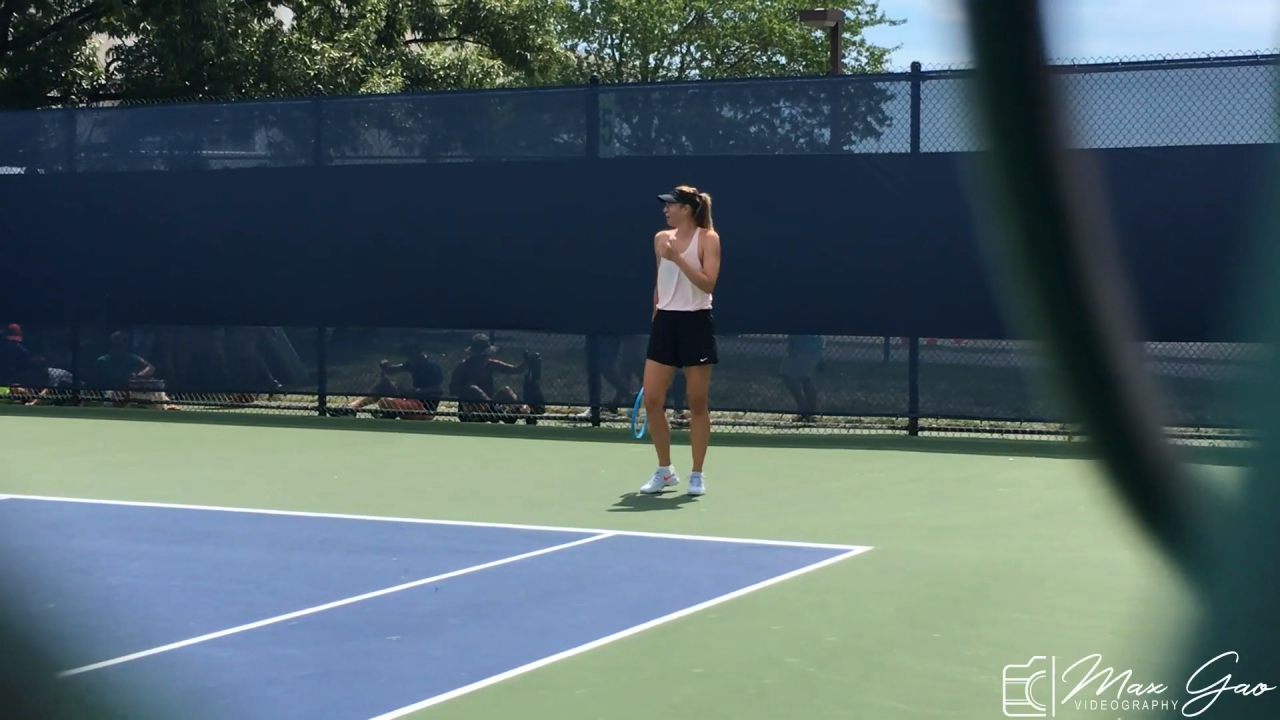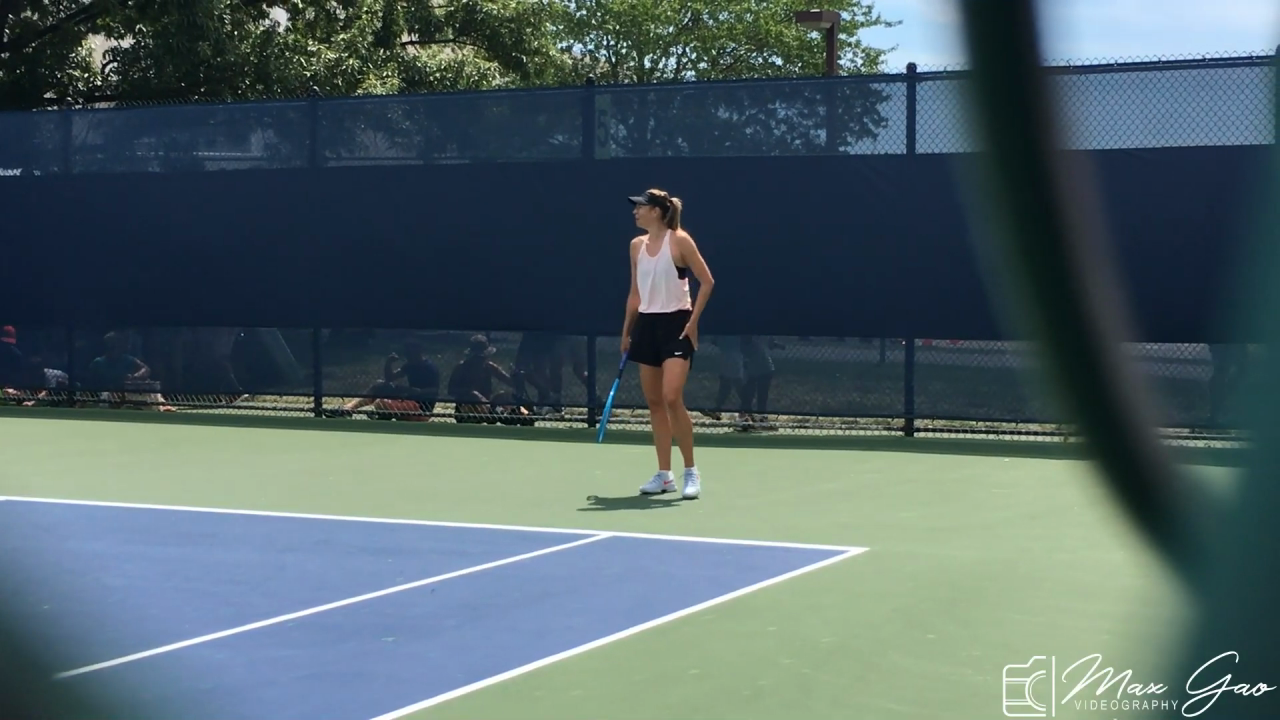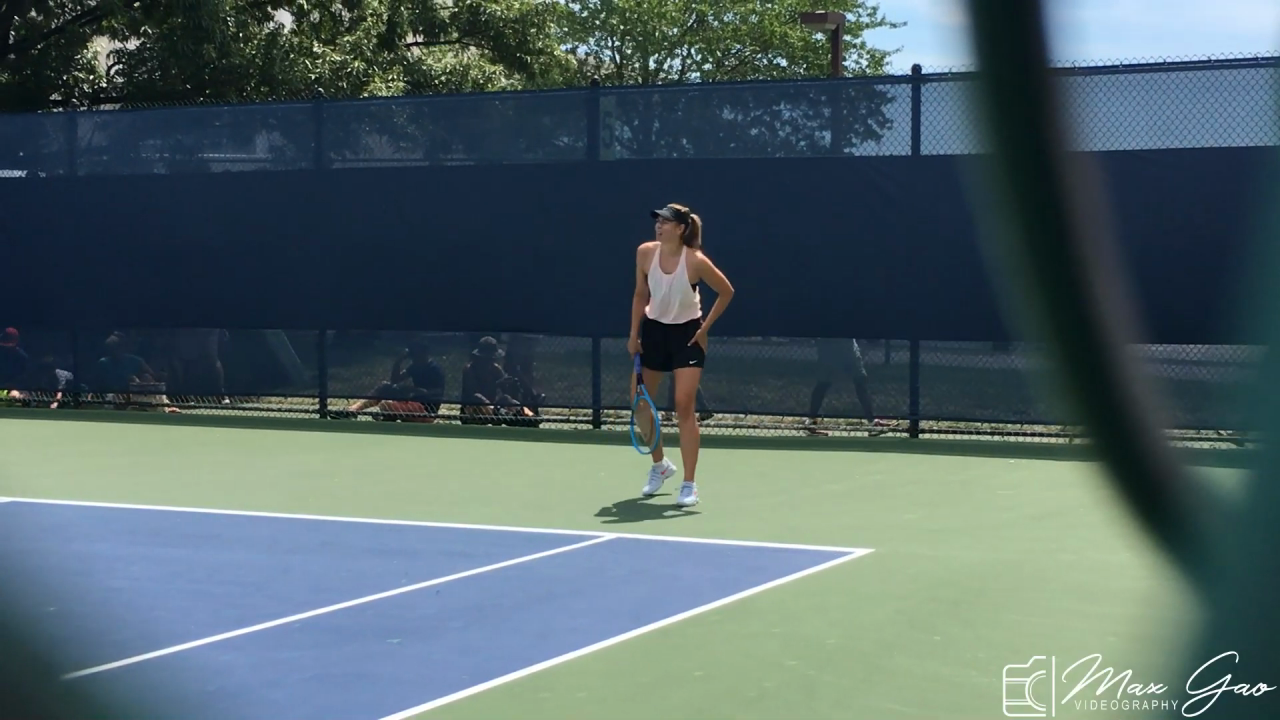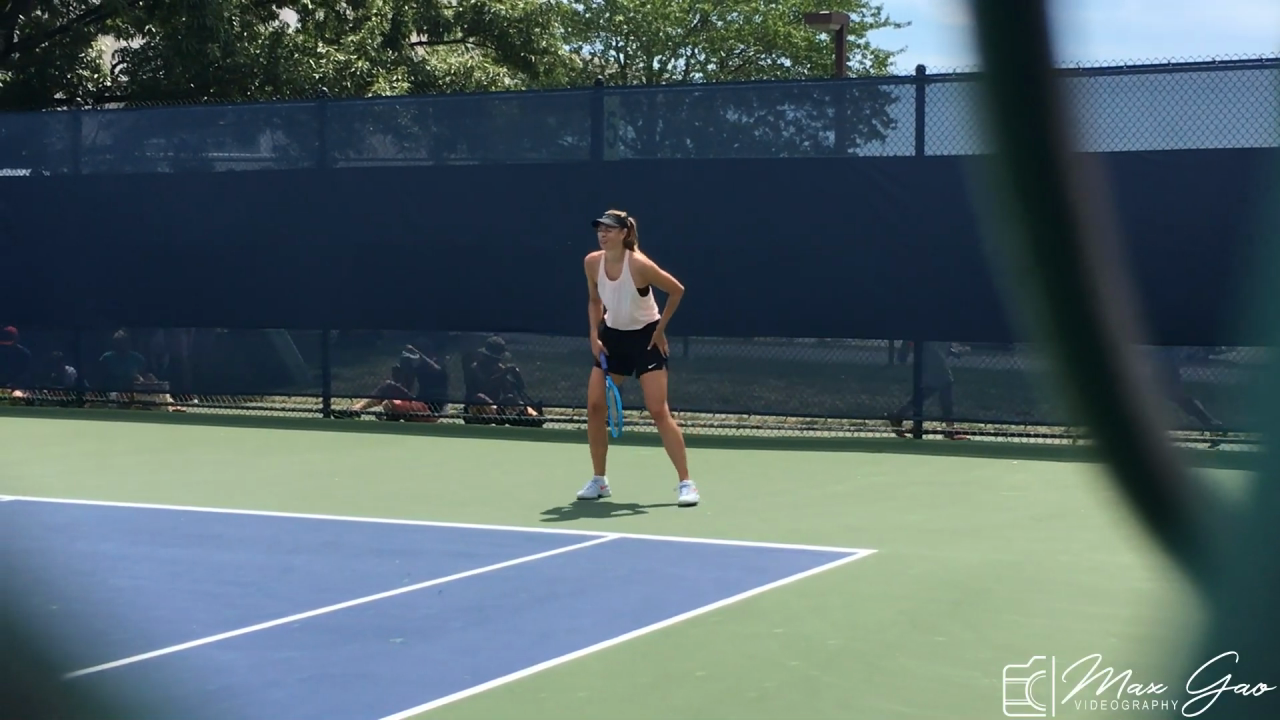
dt=0.7s
person 1, frame 1
left shoulder: (708, 239)
right shoulder: (662, 238)
left elbow: (708, 283)
left wrist: (677, 258)
right wrist: (656, 316)
left hip: (695, 324)
right hip: (665, 323)
left knee: (697, 404)
right knee: (651, 401)
left ankle: (697, 475)
right ankle: (664, 470)
person 1, frame 2
left shoulder: (679, 240)
right shoulder: (636, 245)
left elbow: (707, 281)
left wrist: (694, 321)
right wrist: (626, 330)
left hip: (676, 324)
right hip: (646, 325)
left knee: (671, 399)
right knee: (654, 403)
left ankle: (690, 470)
right ankle: (664, 474)
person 1, frame 3
left shoulder: (696, 261)
right shoulder: (645, 252)
left elbow: (727, 292)
right elbow: (640, 295)
left wrist: (705, 327)
right wrist: (634, 333)
left hip: (687, 333)
right hip: (653, 330)
left knee: (683, 406)
left ankle: (689, 485)
right ankle: (661, 464)
person 1, frame 4
left shoulder: (639, 264)
right shoulder: (592, 262)
left elbow: (677, 290)
left wrist: (660, 329)
right wrist: (594, 335)
left hip: (645, 337)
right hip: (612, 337)
left knee: (658, 411)
right knee: (595, 407)
left ankle: (686, 483)
right ankle: (599, 481)
